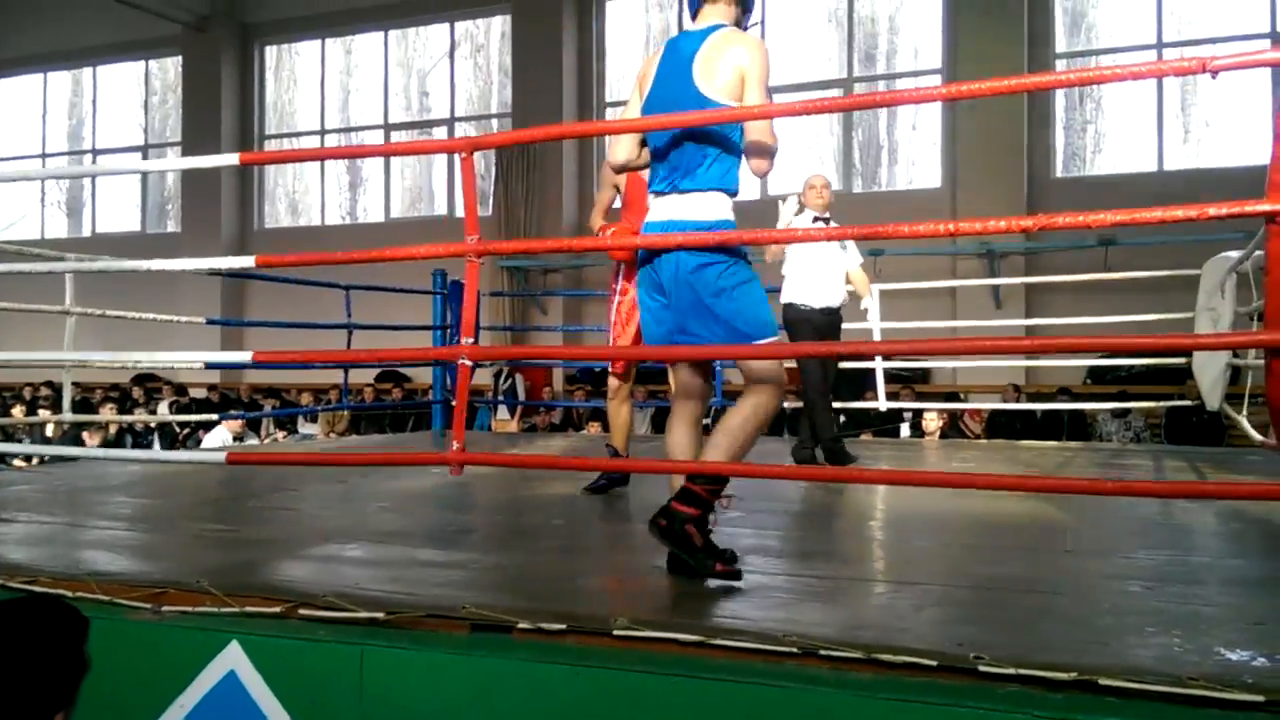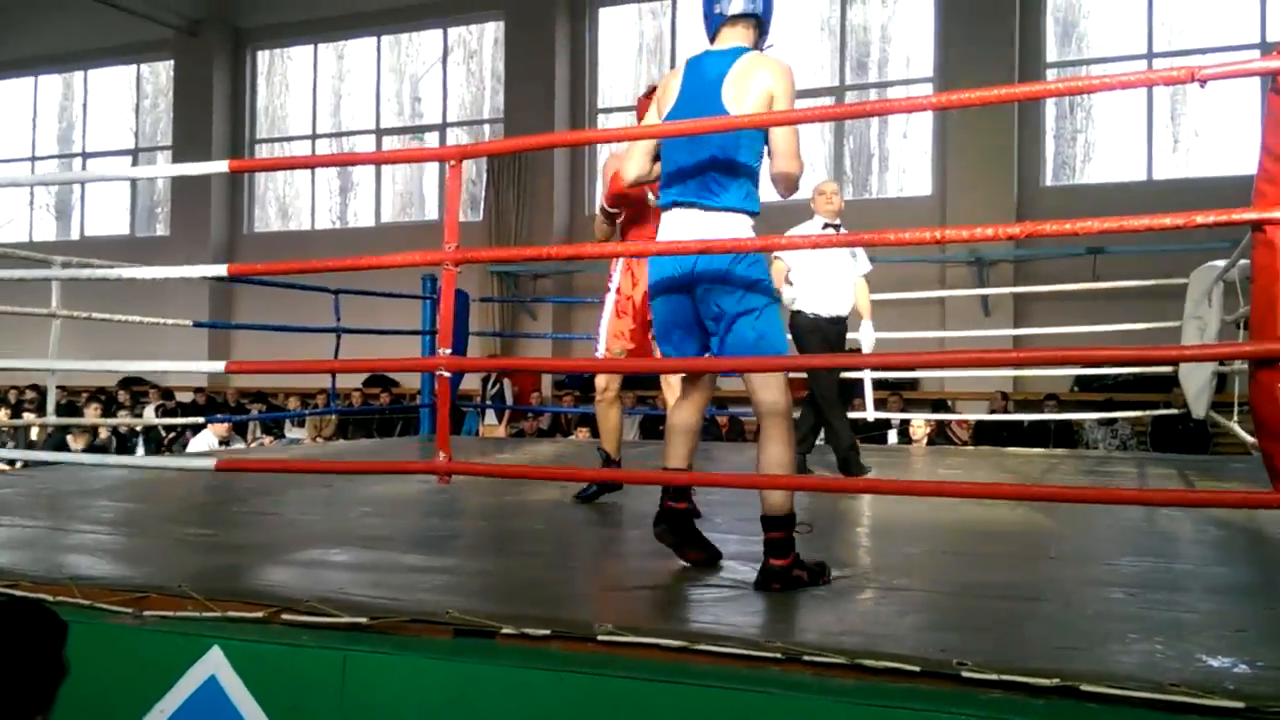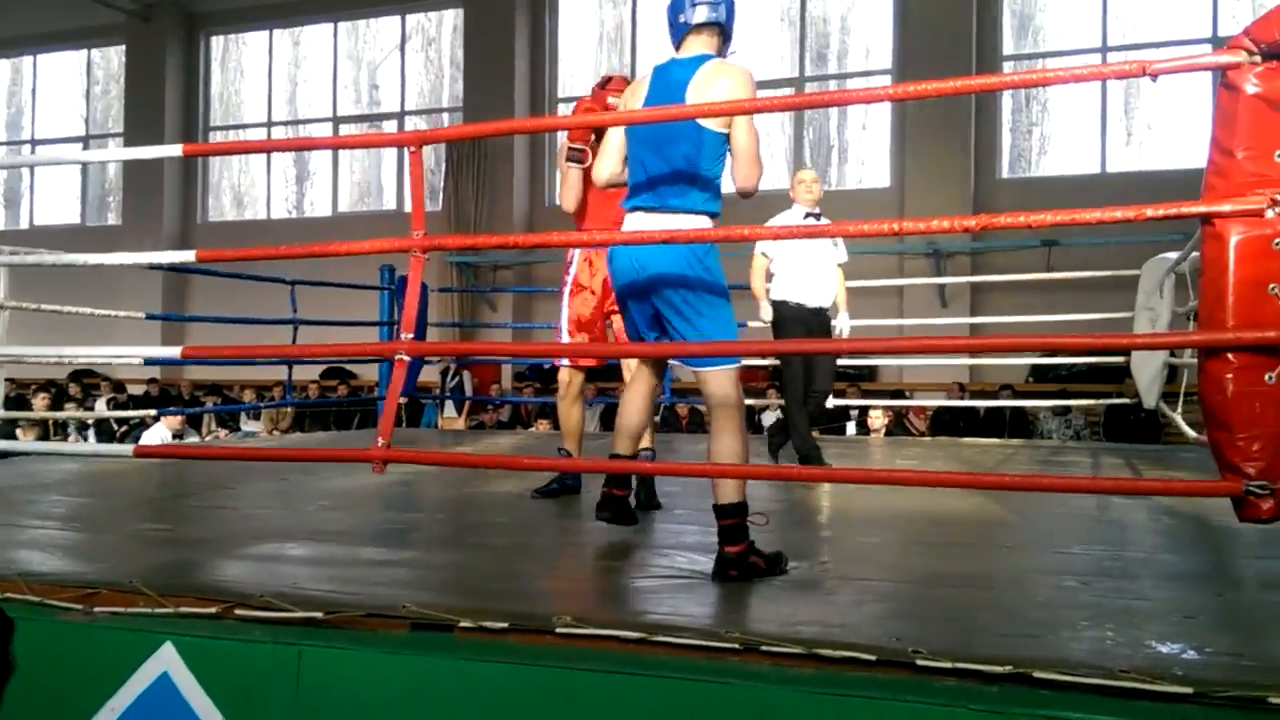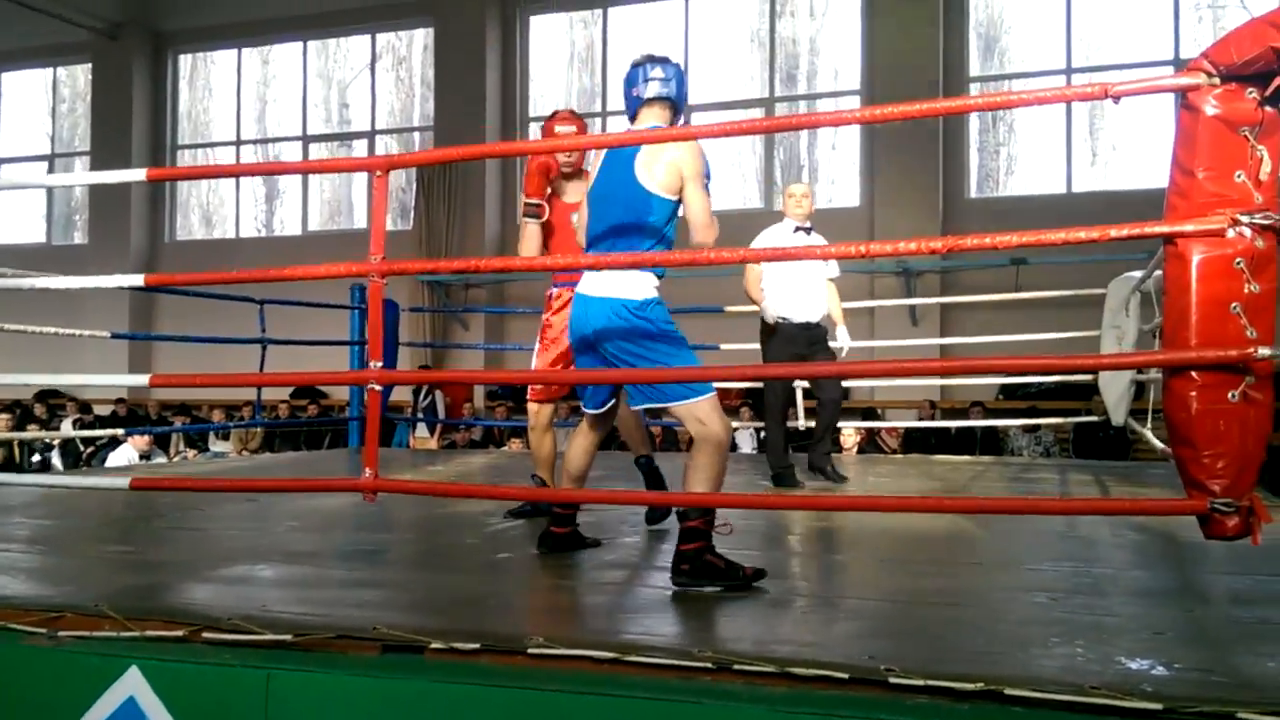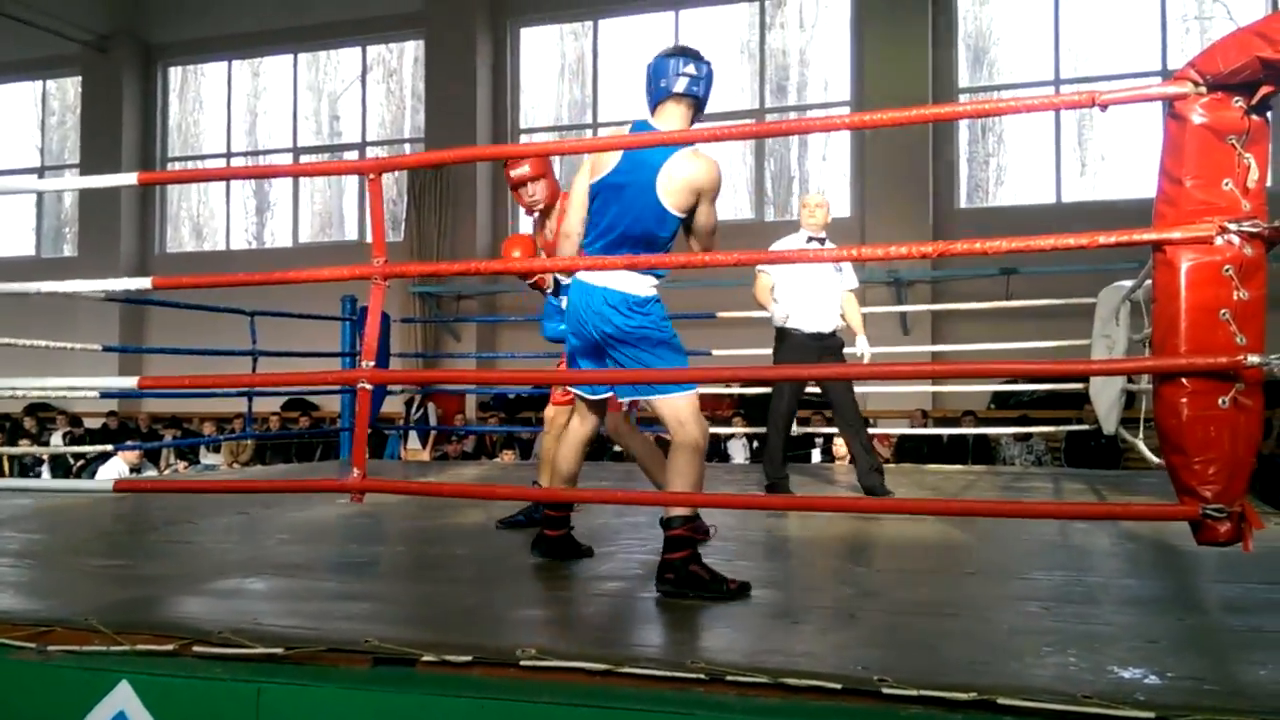
dt=0.2s
person 1, frame 1
left shoulder: (657, 60)
right shoulder: (745, 50)
left elbow: (622, 156)
right elbow: (762, 155)
right wrist: (758, 141)
left hip: (657, 232)
right hip: (707, 229)
left knee: (691, 391)
right knee: (766, 381)
left ankle: (687, 526)
right ankle: (683, 507)
person 1, frame 2
left shoulder: (674, 80)
right shoulder: (771, 73)
left elbow: (631, 171)
right elbow: (786, 176)
left hip: (669, 252)
right hip: (727, 251)
left knee: (694, 387)
right knee: (774, 407)
left ankle: (676, 507)
right ankle: (780, 558)
person 1, frame 3
left shoulder: (642, 86)
right shoulder: (733, 79)
left elbow: (603, 172)
right elbow: (747, 181)
left hip: (629, 248)
right hip: (683, 252)
left knee: (649, 366)
right knee: (725, 400)
left ankle: (616, 486)
right ankle: (734, 548)
person 1, frame 4
left shoulder: (603, 154)
right shoulder: (683, 152)
right elbow: (704, 241)
right wrist: (690, 202)
left hip: (586, 305)
right hip: (633, 309)
left knee: (596, 419)
right knee: (712, 430)
left ankle: (559, 525)
right ankle: (694, 551)
person 1, frame 5
left shoulder: (609, 146)
right shoulder: (703, 166)
left elbow: (564, 230)
right elbow: (701, 238)
left wrist: (558, 287)
left hip: (585, 295)
right hip: (634, 306)
left knee: (590, 414)
right knee: (689, 431)
left ankle: (552, 529)
right ankle: (679, 562)
person 2, frame 1
right shoulder: (617, 167)
right elbow: (596, 219)
right wrist: (607, 236)
right hip: (633, 275)
right knee: (616, 380)
right ankle: (617, 464)
person 2, frame 2
right shoulder: (619, 163)
right elbow: (603, 235)
right wrist: (610, 206)
right hip: (629, 274)
left knee: (675, 383)
right knee: (606, 382)
right ankle: (610, 464)
person 2, frame 3
right shoulder: (578, 151)
right elbow: (569, 204)
right wrist: (579, 144)
right hip: (585, 266)
left knee: (635, 366)
right knee: (568, 377)
left ankle: (645, 474)
right ankle: (571, 471)
person 2, frame 4
right shoulder: (538, 195)
right elbow: (531, 256)
right wrist: (534, 197)
right hip: (563, 302)
right knee: (539, 408)
left ankle: (652, 476)
right ankle: (544, 492)
person 2, frame 5
right shoulder: (537, 232)
right elbow: (551, 293)
right wrist: (530, 277)
left knee: (616, 419)
right knee: (555, 415)
right ankle: (542, 503)
person 3, frame 1
left shoulder: (841, 235)
right shoulder: (791, 228)
left elbow: (855, 272)
right elbow: (769, 256)
left wrist: (867, 295)
right wrist: (782, 224)
left hip: (831, 316)
right hip: (800, 313)
left knee: (824, 381)
right knee: (813, 378)
left ankle: (805, 448)
right ankle: (832, 445)
person 3, frame 2
right shoulder: (798, 235)
left elbow: (860, 284)
right elbow: (777, 271)
left wrist: (867, 322)
right wrist: (783, 289)
left hip: (836, 324)
right hip: (808, 320)
left knee: (821, 392)
right knee: (825, 389)
left ankle: (797, 454)
right ankle: (848, 456)
person 3, frame 3
right shoulder: (778, 225)
left elbow: (837, 274)
right elbow: (758, 268)
left wrist: (843, 311)
right wrist: (762, 301)
left hip: (820, 315)
right hip: (789, 312)
left knee: (822, 383)
right knee: (797, 383)
left ankle: (781, 432)
right ankle: (807, 451)
person 3, frame 4
left shoulder: (821, 244)
right shoulder: (769, 238)
left elbow: (829, 288)
right elbow: (751, 277)
left wrist: (840, 325)
right wrist: (764, 304)
left hip: (814, 331)
right hip: (779, 329)
left knee: (832, 394)
right knee: (778, 401)
left ankle: (820, 458)
right ankle: (781, 469)
person 3, frame 5
right shoulder: (782, 248)
left elbow: (847, 299)
right elbow: (761, 286)
left wrist: (861, 335)
right wrist: (773, 305)
left hip: (829, 341)
right hip: (793, 338)
left knee: (847, 406)
right knee: (783, 409)
left ankle: (870, 477)
right ankle: (775, 478)
